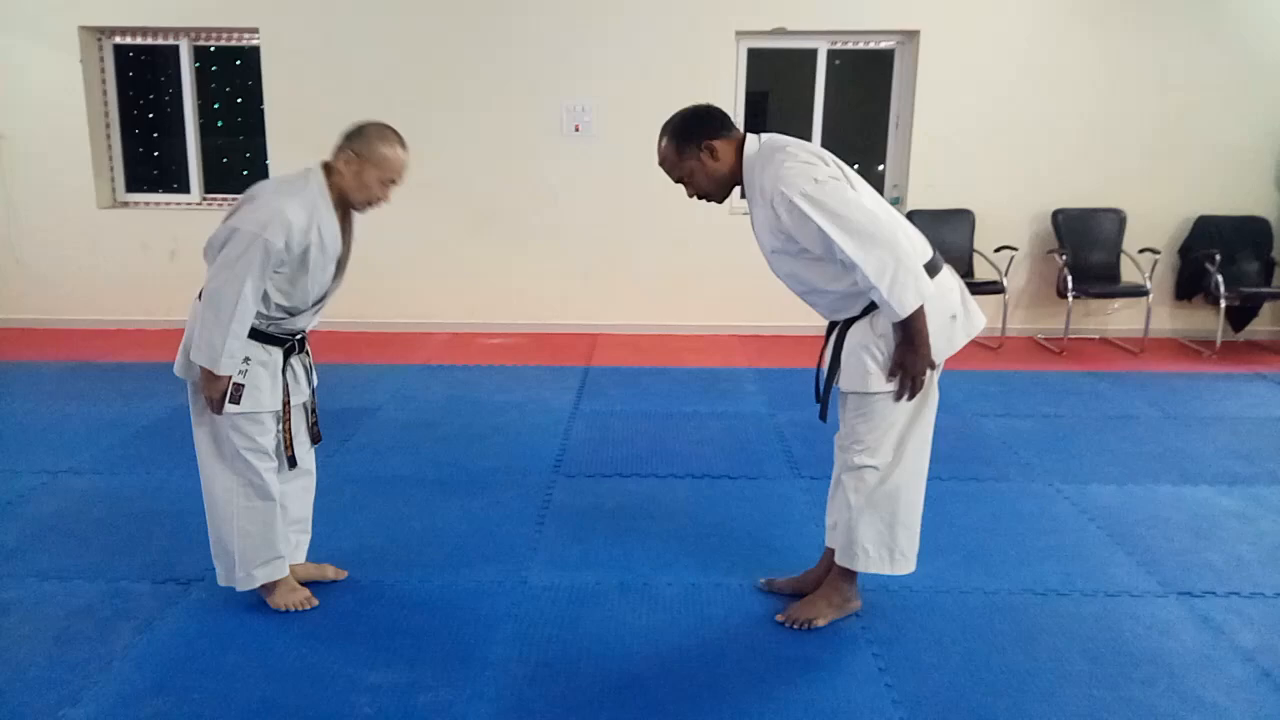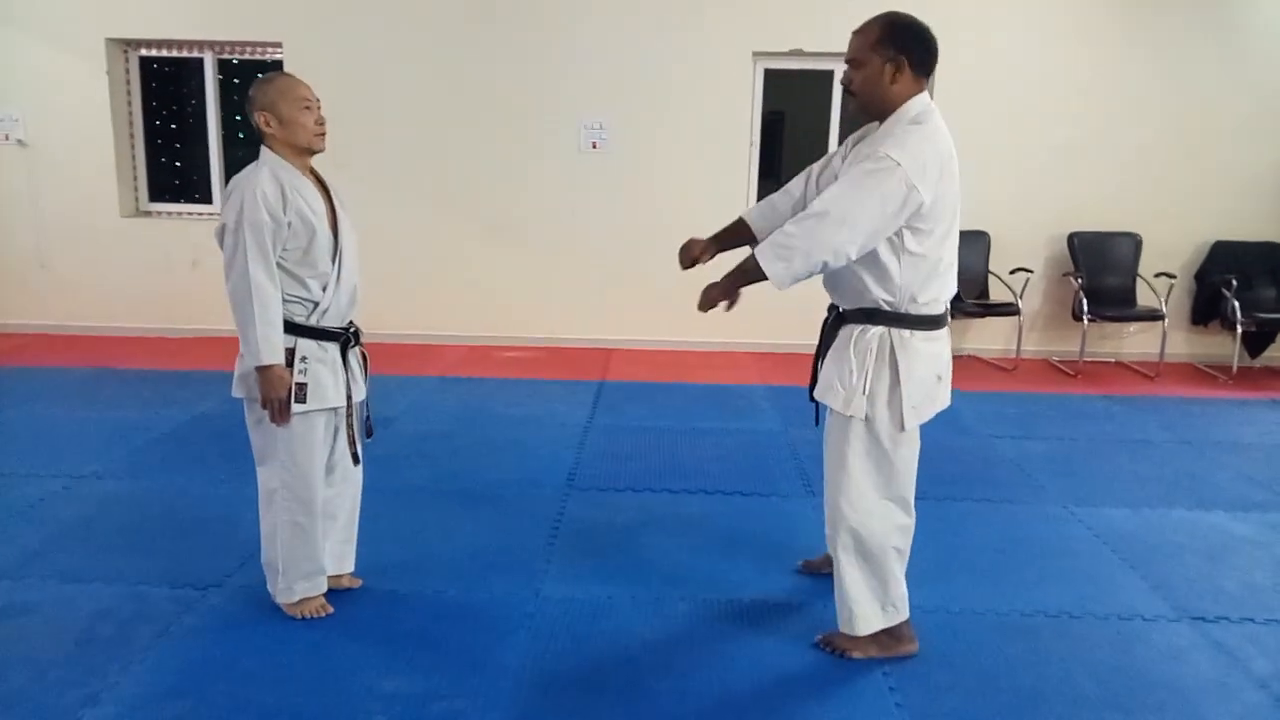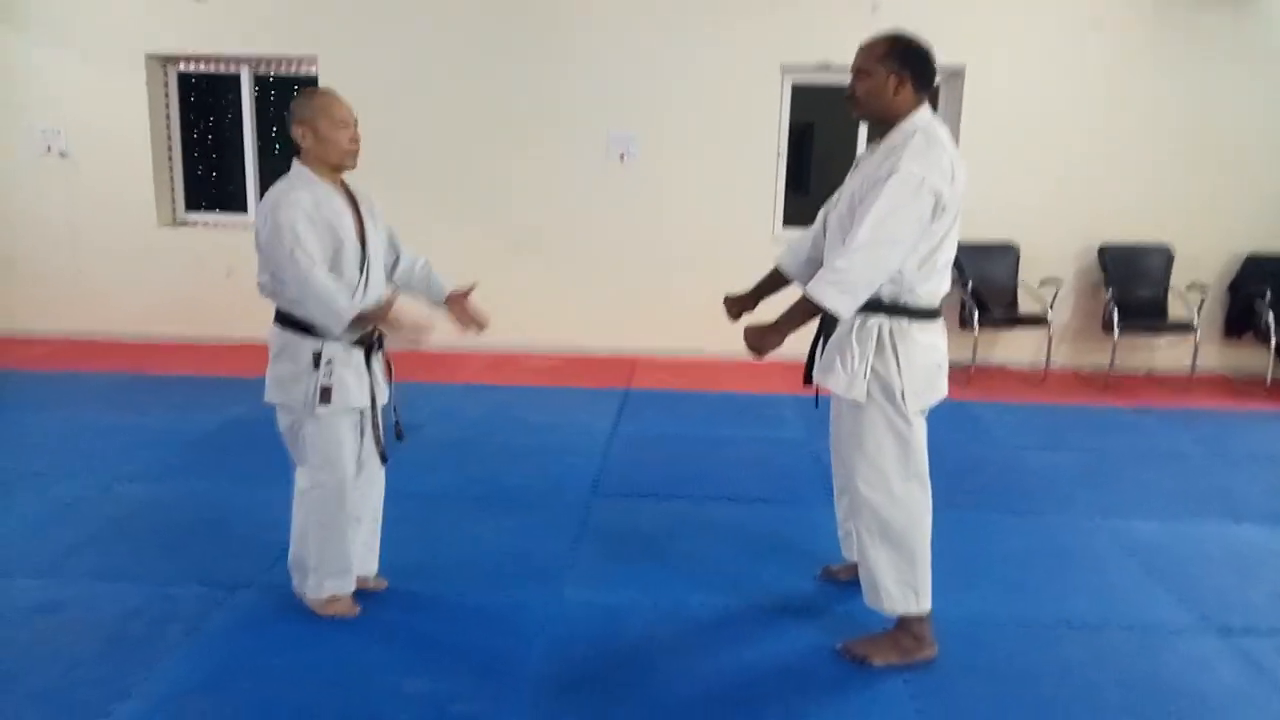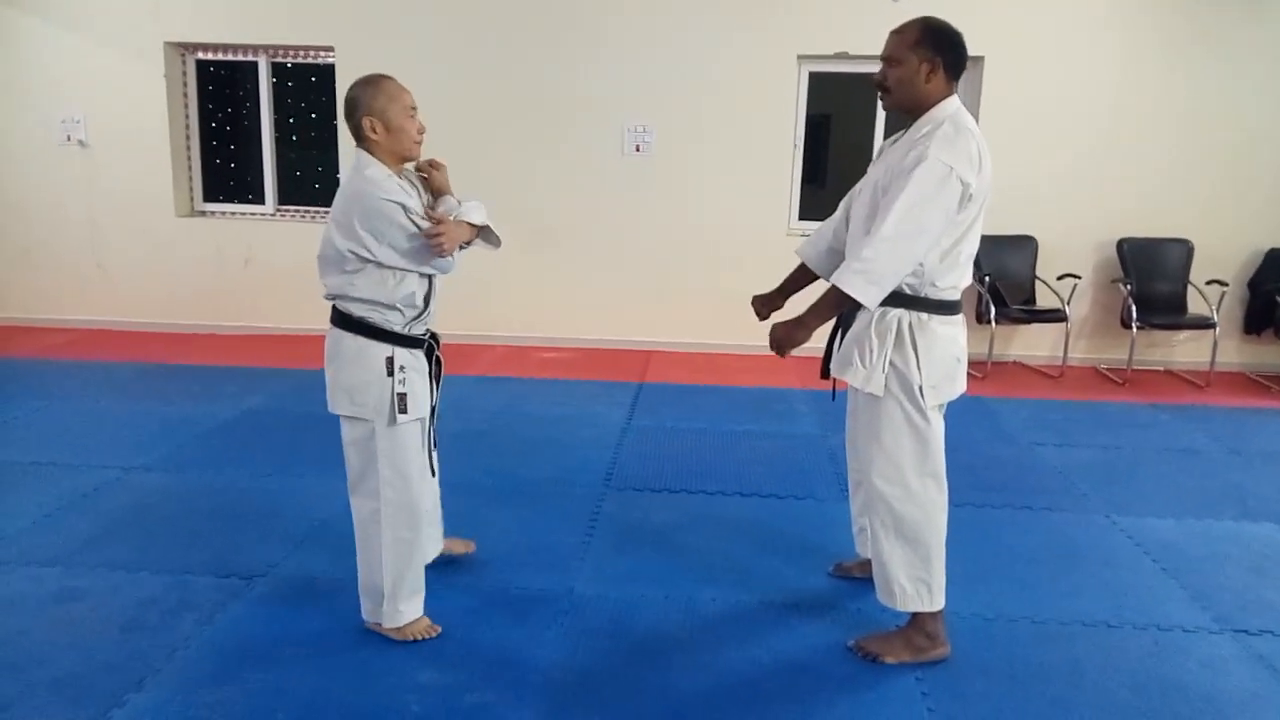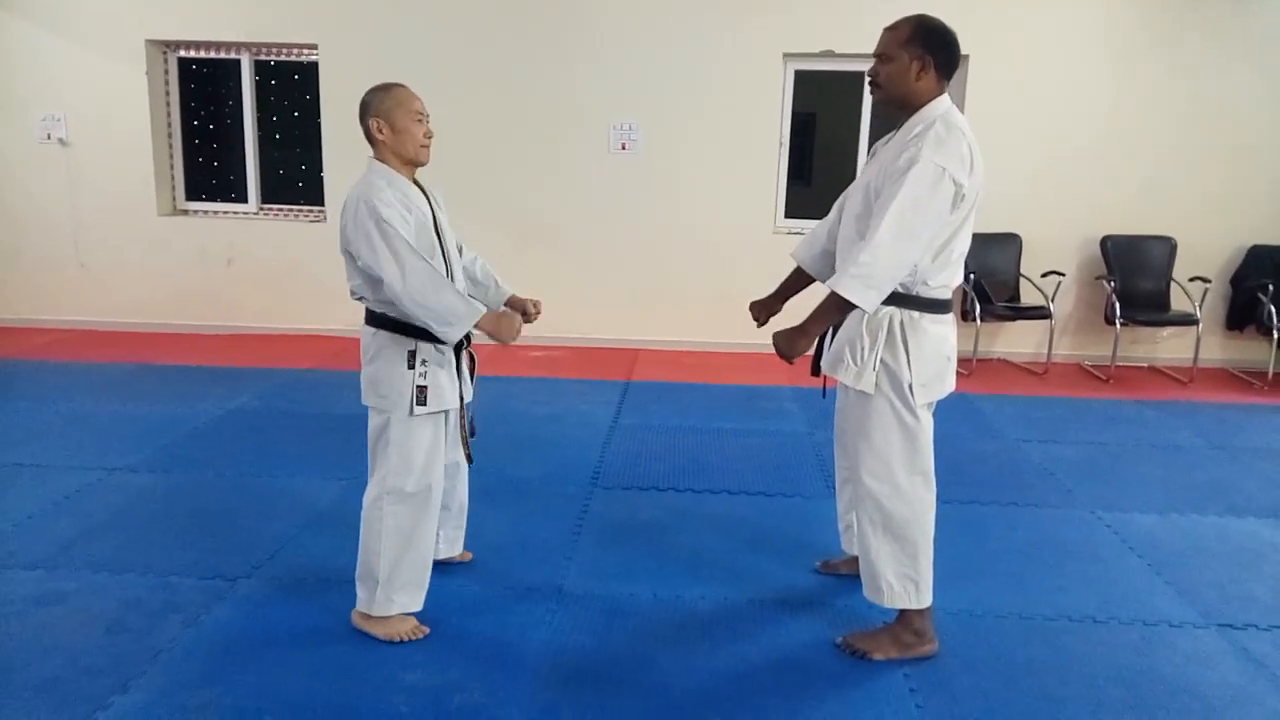
dt=1s
person 1, frame 1
left shoulder: (785, 175)
right shoulder: (765, 170)
left elbow: (881, 247)
left wrist: (915, 339)
left hip: (904, 316)
right hip: (871, 317)
left knee: (875, 453)
right knee: (856, 447)
left ankle: (841, 584)
right ankle: (831, 566)
person 1, frame 2
left shoulder: (908, 153)
right shoulder: (879, 138)
left elbow: (816, 235)
right elbow: (799, 199)
left wrist: (728, 283)
right wrist: (714, 244)
left hip: (887, 348)
right hip: (869, 335)
left knee: (866, 483)
right knee: (855, 470)
left ankle: (887, 626)
right ankle: (853, 558)
person 1, frame 3
left shoulder: (921, 156)
right shoulder: (888, 151)
left elbow: (863, 260)
right elbow: (823, 237)
left wrist: (779, 329)
right wrist: (753, 295)
left hip: (890, 341)
right hip: (866, 334)
left knee: (888, 477)
right knee: (860, 465)
left ankle: (913, 629)
right ankle: (867, 560)
person 1, frame 4
left shoulder: (948, 147)
right shoulder: (912, 141)
left elbow: (886, 252)
right elbow: (844, 227)
left wrist: (804, 324)
right wrist: (780, 293)
left hip: (910, 335)
right hip: (883, 327)
left knee: (904, 473)
right knee: (874, 459)
left ankle: (926, 627)
right ankle: (880, 556)
person 1, frame 5
left shoulder: (939, 145)
right shoulder: (905, 139)
left elbow: (883, 254)
right elbow: (838, 228)
left wrist: (807, 330)
right wrist: (777, 297)
left hip: (899, 334)
right hip: (873, 327)
left knee: (892, 471)
right knee: (862, 457)
left ankle: (914, 622)
right ankle: (867, 552)
person 2, frame 1
left shoulder: (337, 210)
right shoulder: (281, 209)
right elbow: (232, 290)
right wrist: (217, 368)
left hip: (283, 353)
right hip: (238, 355)
left knee: (295, 462)
right knee: (251, 468)
left ankle: (292, 558)
right ankle: (268, 573)
person 2, frame 2
left shoulder: (316, 184)
right shoulder: (257, 188)
right elbow: (252, 284)
right wrist: (268, 366)
left hip: (335, 354)
right hip: (292, 359)
left knee: (341, 469)
right knee: (295, 478)
left ankle: (329, 566)
right ankle: (294, 584)
person 2, frame 3
left shoulder: (354, 199)
right shoulder: (288, 201)
left elbow: (391, 258)
right elbow: (304, 280)
left wrist: (444, 295)
right wrist: (366, 314)
left hip: (359, 356)
right hip: (314, 358)
left knee: (363, 469)
right knee: (327, 475)
left ankle: (352, 566)
right ankle: (320, 584)
person 2, frame 4
left shoulder: (399, 180)
right shoulder: (370, 195)
left elbow: (465, 212)
right elbow: (436, 255)
left wrist: (460, 226)
right wrist: (443, 200)
left hip: (402, 351)
right hip: (375, 358)
left knee: (418, 460)
right knee: (389, 486)
left ankle: (426, 542)
right ankle: (390, 610)
person 2, frame 5
left shoulder: (421, 194)
right shoulder: (372, 199)
left elbow: (458, 260)
right elbow: (413, 281)
left wrist: (507, 299)
right wrist: (484, 320)
left hip: (439, 350)
right hip: (404, 355)
left knee: (447, 461)
right knee: (405, 480)
left ankle: (438, 544)
right ankle: (378, 605)
